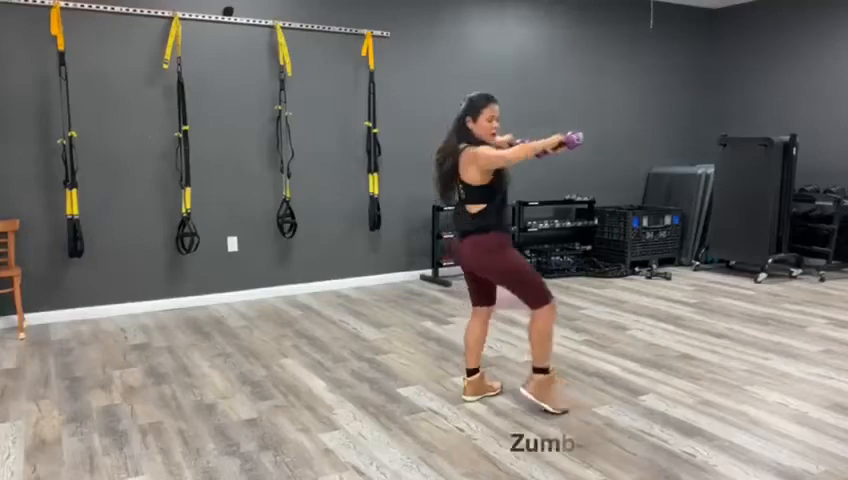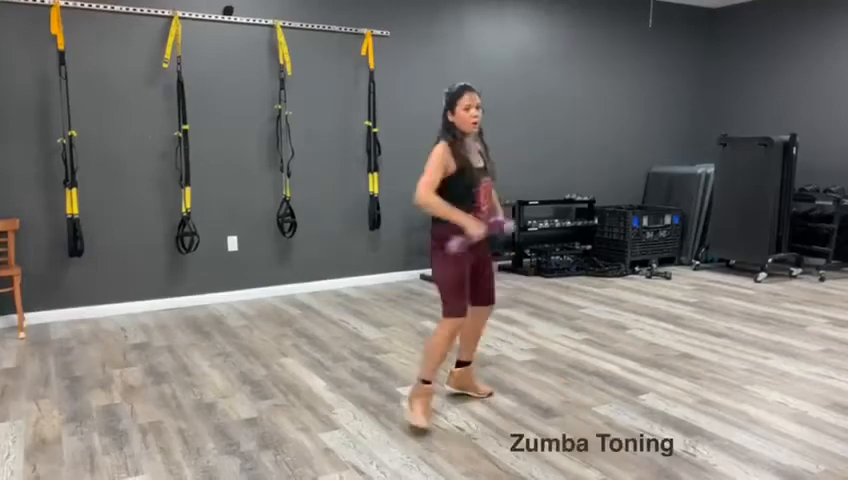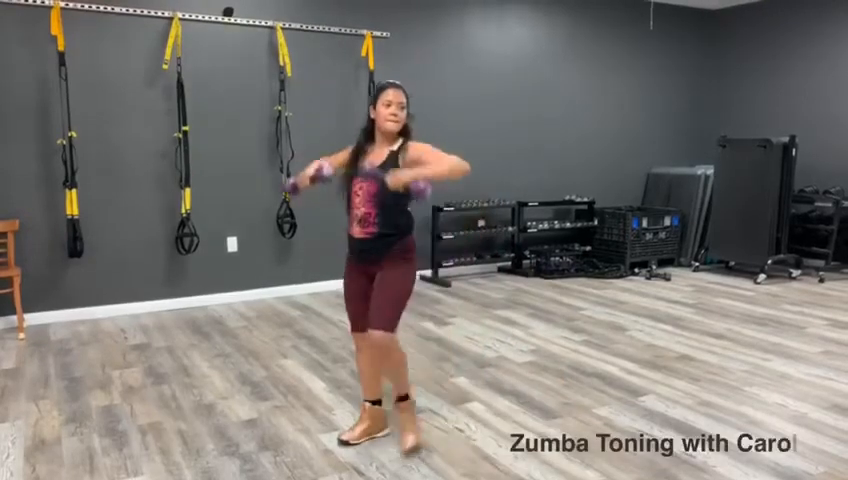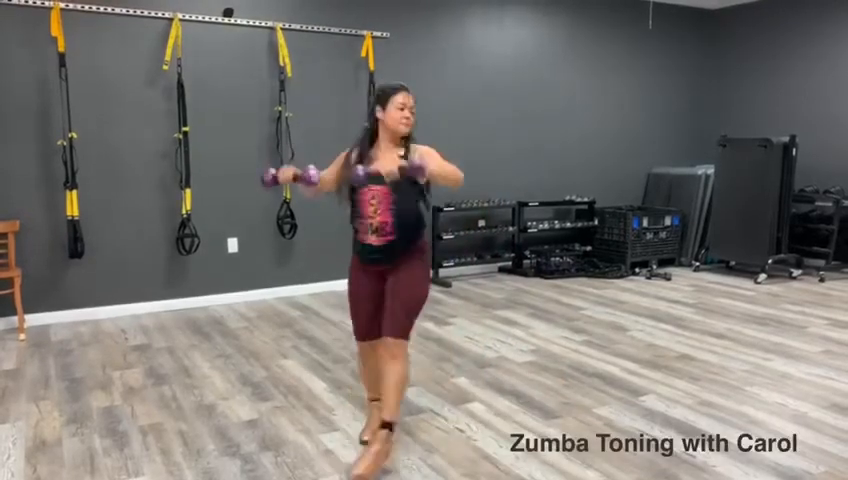
dt=0.7s
person 1, frame 1
left shoulder: (459, 151)
right shoulder: (478, 156)
right elbow: (510, 157)
left wrist: (501, 141)
right wrist: (551, 141)
left hip: (468, 245)
right hip: (490, 245)
left knee: (481, 309)
right knee: (544, 305)
left ankle: (474, 381)
right ankle: (540, 382)
person 1, frame 2
left shoulder: (480, 148)
right shoulder: (445, 151)
right elbow: (423, 196)
left wrist: (498, 212)
right wrist: (466, 221)
left hip: (478, 242)
right hip: (451, 244)
left knee: (483, 308)
right knee: (454, 319)
left ankle: (462, 375)
right ankle: (420, 393)
person 1, frame 3
left shoulder: (412, 152)
right shoulder: (357, 151)
left elbow: (461, 167)
right elbow: (326, 165)
left wrist: (413, 173)
right wrist: (311, 171)
left hip: (395, 257)
right hip: (358, 258)
left knee: (380, 336)
right knee: (361, 338)
left ankle: (405, 408)
right ankle: (373, 416)
person 1, frame 4
left shoulder: (418, 154)
right shoulder: (354, 157)
left elbow: (456, 178)
right elbow: (319, 185)
left wrist: (407, 163)
right wrist: (293, 174)
left hip: (408, 262)
right hip: (365, 263)
left knee: (394, 344)
right knee: (367, 343)
left ankle: (383, 438)
right ankle: (376, 409)
